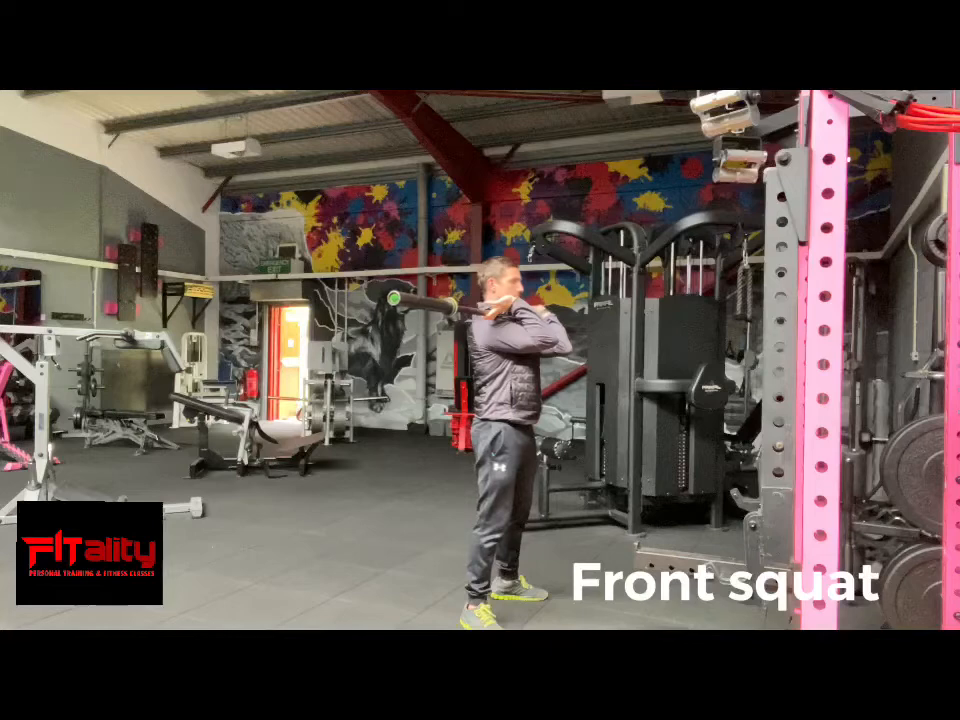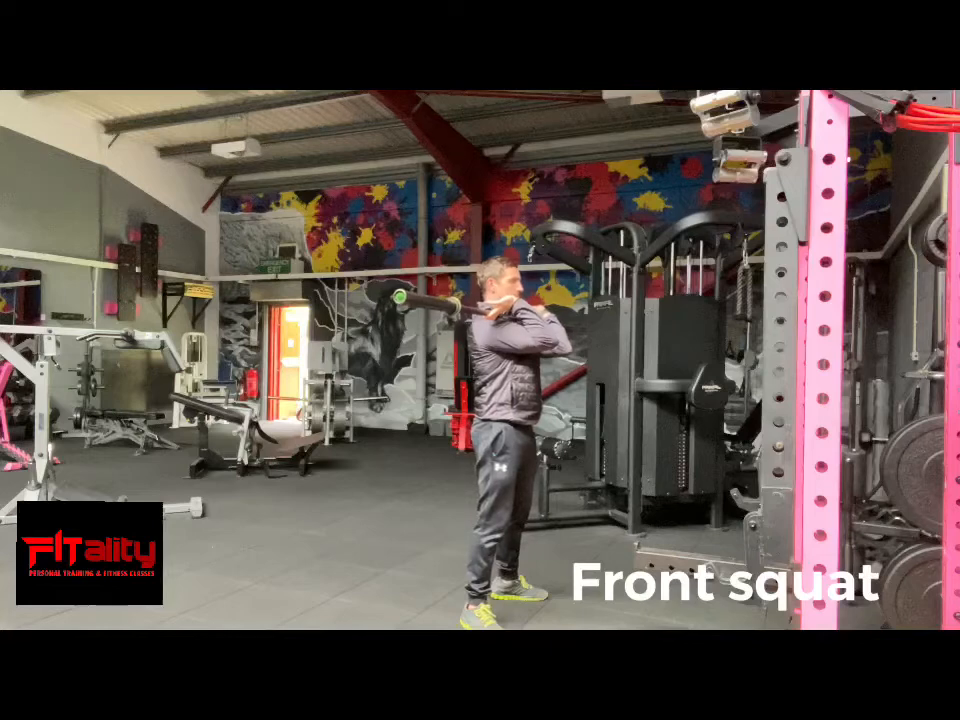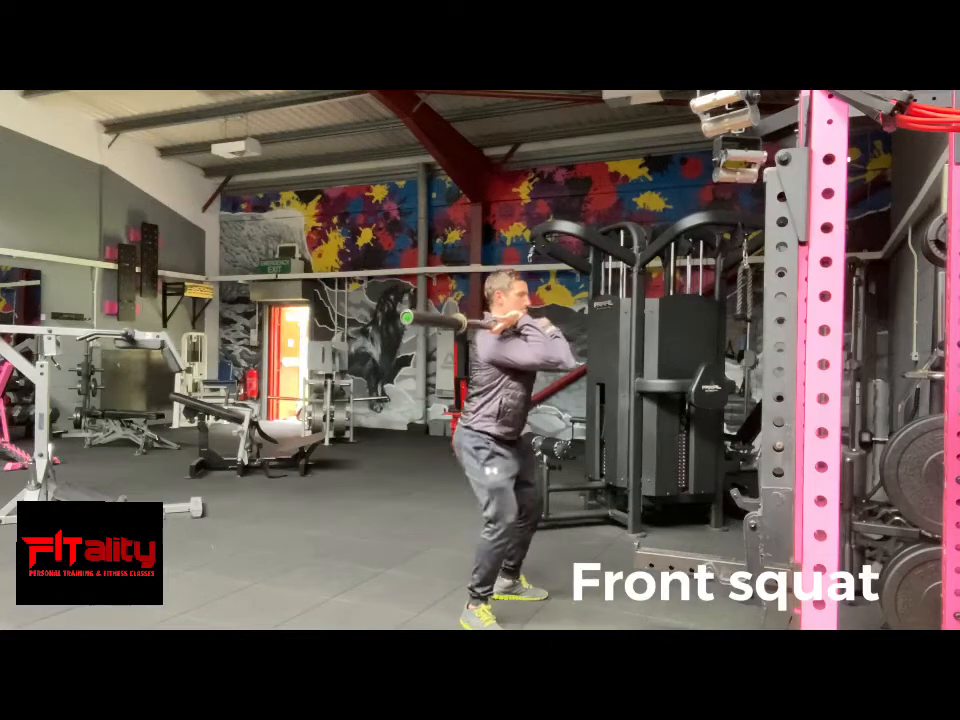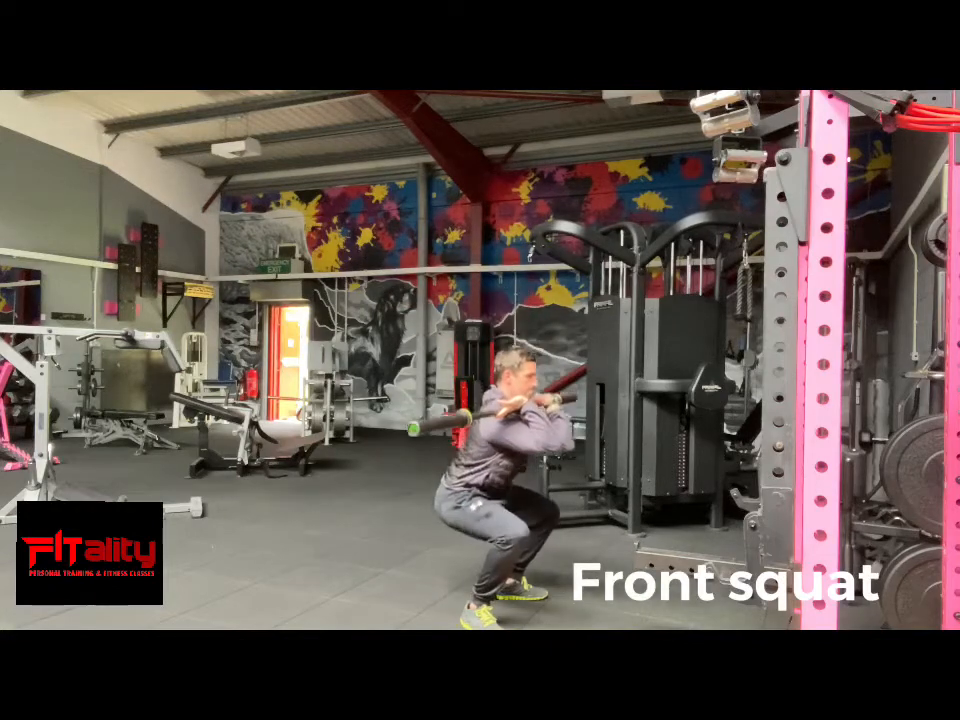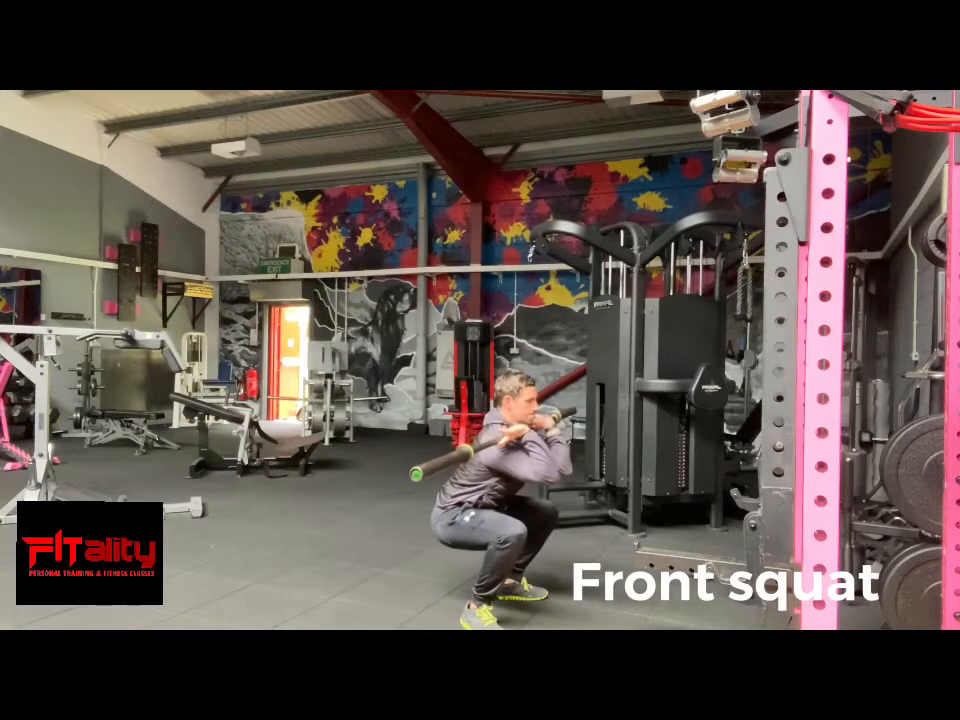
dt=0.7s
person 1, frame 1
left shoulder: (514, 321)
right shoulder: (488, 324)
left elbow: (562, 345)
right elbow: (543, 342)
left wrist: (542, 313)
right wrist: (521, 306)
left hip: (522, 430)
right hip: (499, 431)
left knee: (517, 514)
right knee: (493, 520)
left ankle: (507, 580)
right ankle: (475, 605)
person 1, frame 2
left shoulder: (515, 321)
right shoulder: (488, 325)
left elbow: (562, 346)
right elbow: (544, 342)
left wrist: (540, 314)
right wrist: (521, 307)
left hip: (522, 430)
right hip: (500, 431)
left knee: (516, 514)
right knee: (493, 520)
left ankle: (507, 580)
right ankle: (475, 604)
person 1, frame 3
left shoulder: (516, 334)
right shoulder: (492, 338)
left elbow: (565, 362)
right elbow: (543, 357)
left wrist: (546, 328)
right wrist: (526, 322)
left hip: (506, 440)
right hip: (481, 441)
left knee: (529, 507)
right knee: (502, 519)
left ankle: (509, 579)
right ankle: (476, 605)
person 1, frame 4
left shoulder: (520, 411)
right shoulder: (497, 419)
left elbow: (564, 443)
right elbow: (546, 444)
left wrist: (552, 406)
right wrist: (531, 407)
left hip: (491, 493)
right hip: (459, 499)
left knee: (546, 512)
right knee: (514, 533)
left ankle: (510, 580)
right ankle: (476, 607)
person 1, frame 5
left shoulder: (518, 432)
right shoulder: (497, 441)
left elbow: (562, 468)
right elbow: (546, 474)
left wrist: (551, 429)
right wrist: (530, 434)
left hip: (485, 507)
right hip: (453, 516)
left knee: (546, 514)
right knee: (512, 533)
left ankle: (511, 580)
right ankle: (477, 607)
